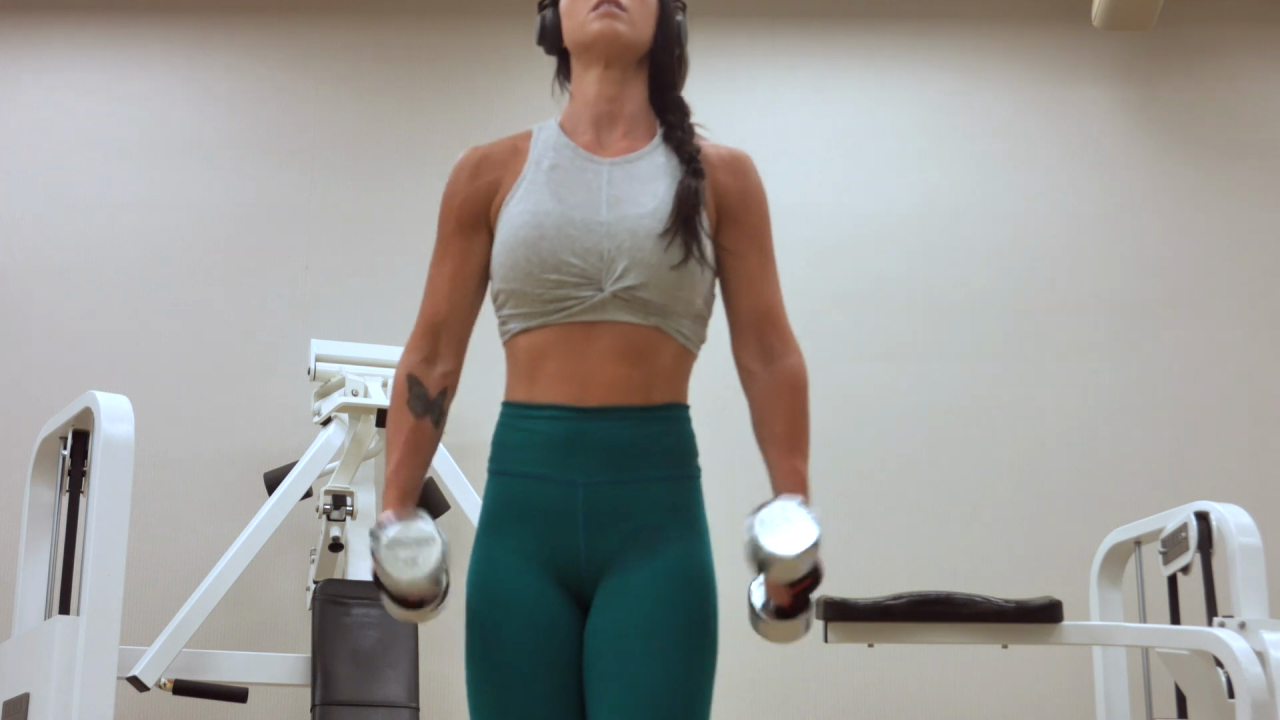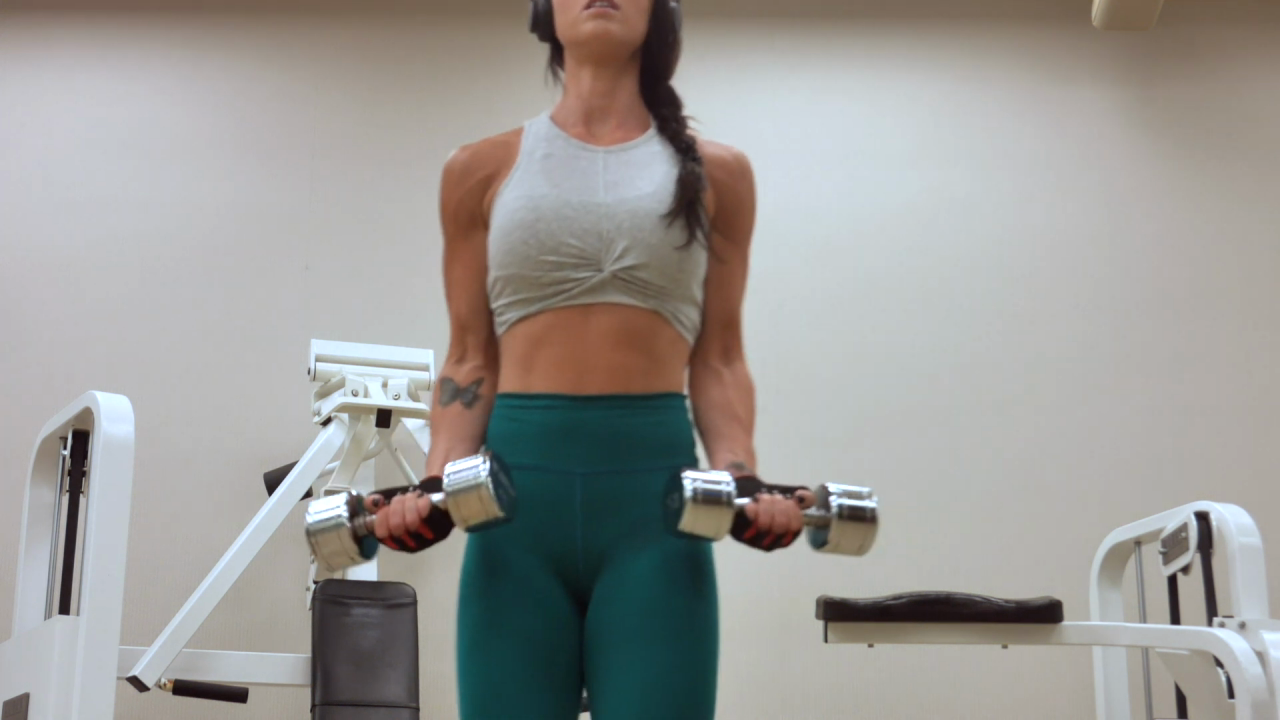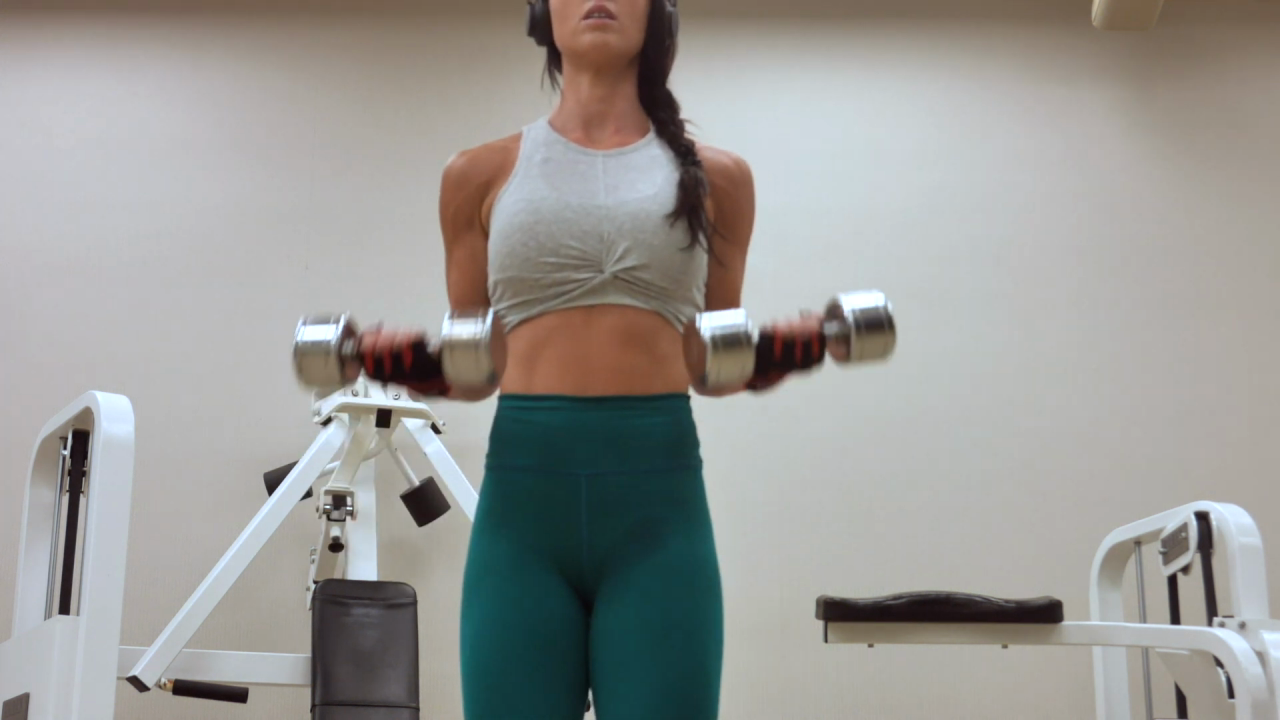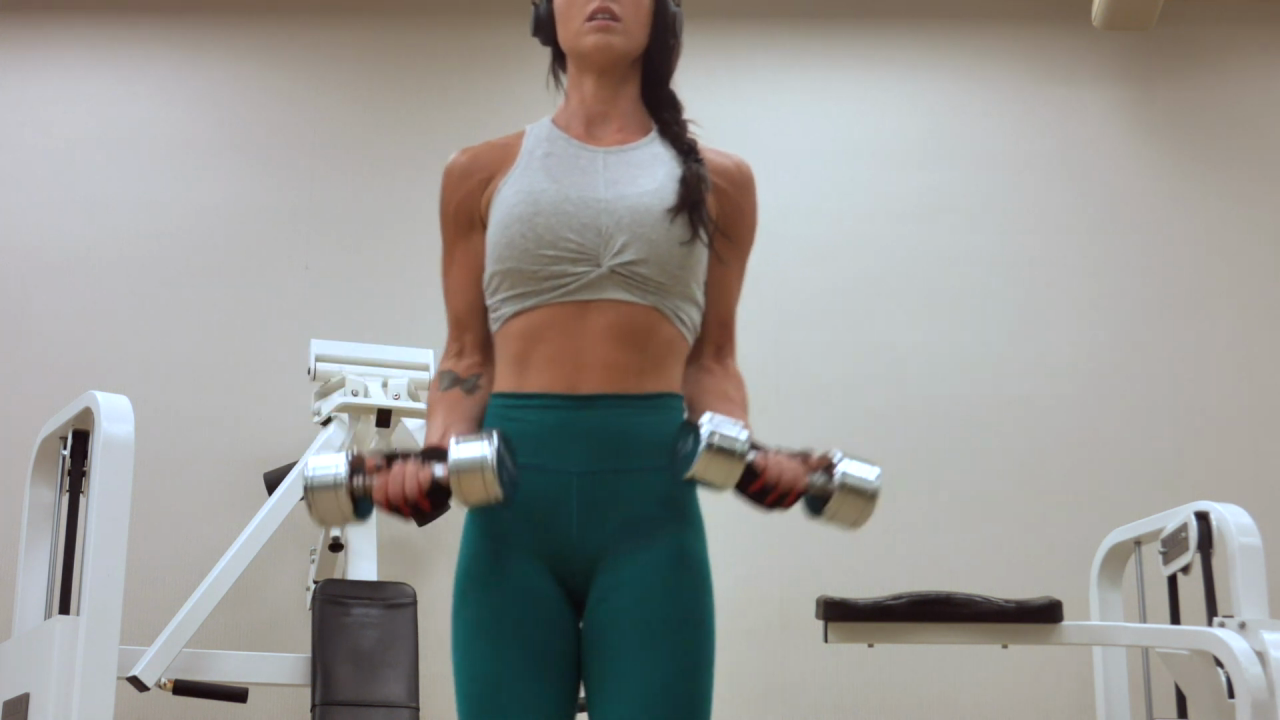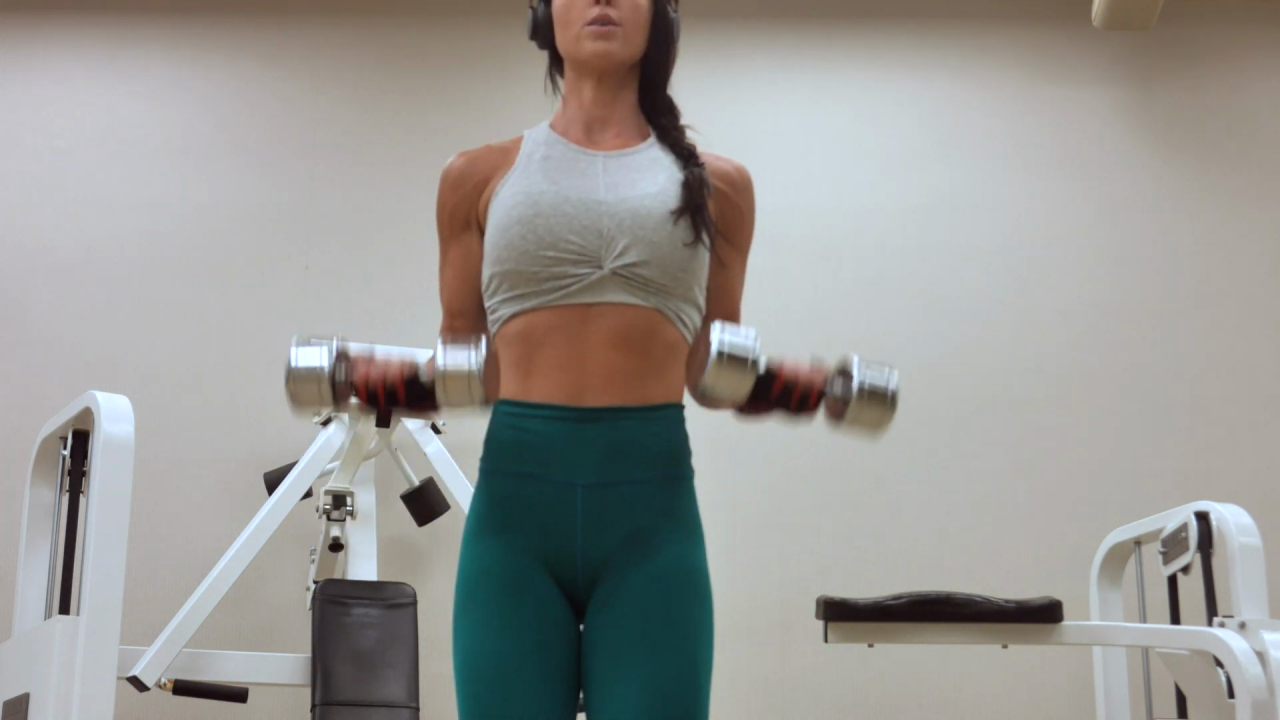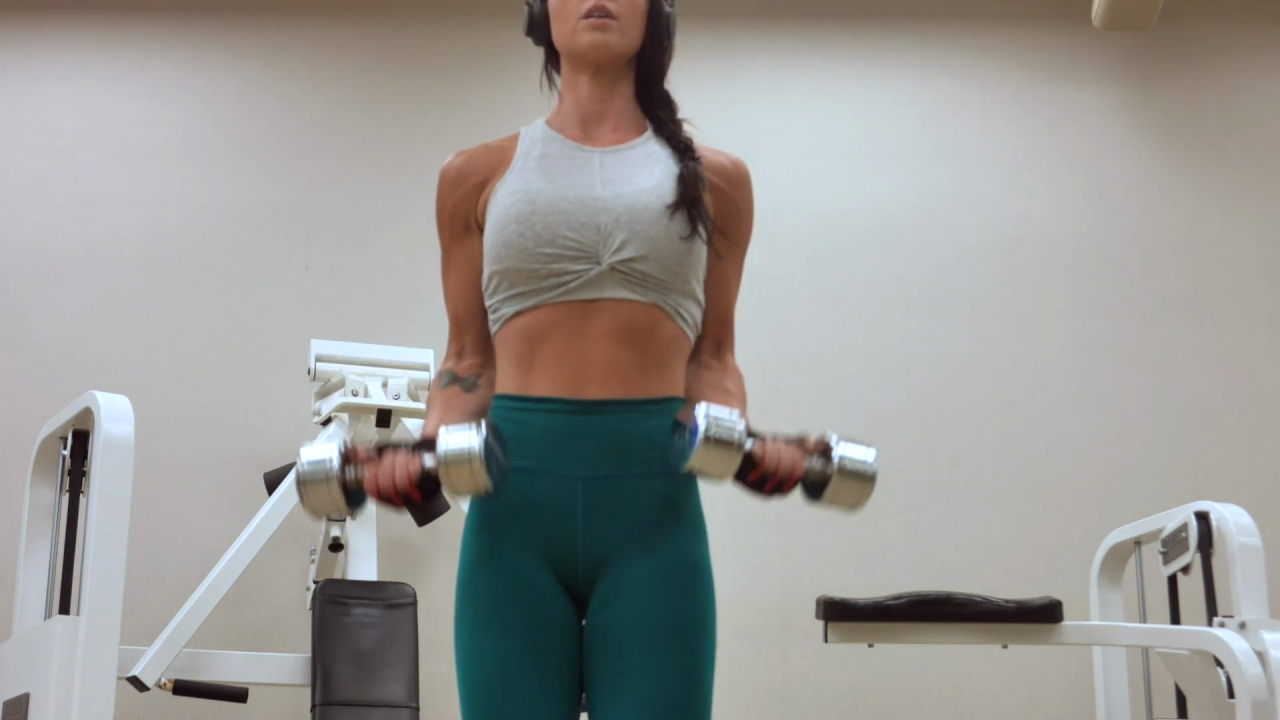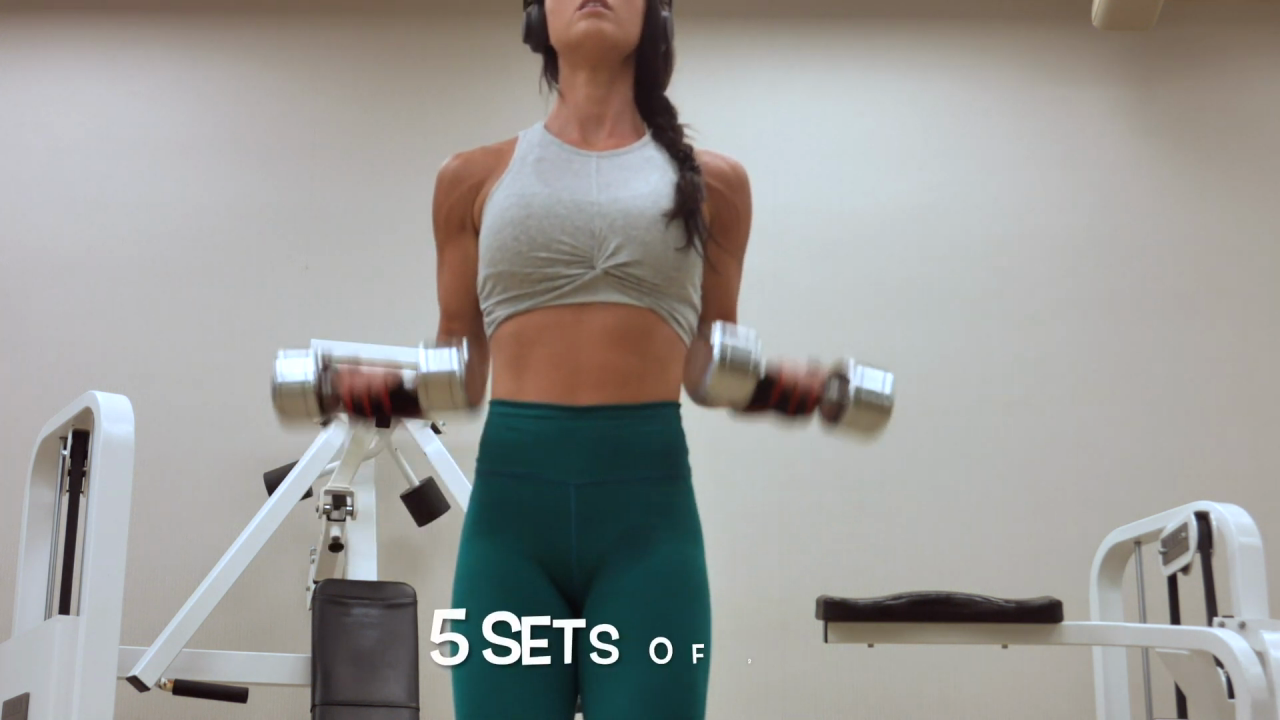
dt=0.7s
person 1, frame 1
left shoulder: (720, 176)
right shoulder: (490, 173)
left elbow: (768, 355)
right elbow: (432, 356)
right wrist: (397, 515)
left hip: (656, 507)
right hip: (523, 503)
person 1, frame 2
left shoulder: (715, 173)
right shoulder: (481, 170)
left elbow: (718, 360)
right elbow: (471, 359)
left wrist: (742, 479)
right wrist: (436, 481)
left hip: (653, 495)
right hip: (519, 493)
person 1, frame 3
left shoulder: (715, 177)
right shoulder: (481, 174)
left wrist: (764, 360)
right wrist: (425, 366)
left hip: (659, 499)
right hip: (523, 495)
person 1, frame 4
left shoulder: (718, 180)
right shoulder: (481, 172)
left elbow: (711, 358)
right elbow: (468, 353)
right wrist: (439, 456)
left hip: (652, 494)
right hip: (516, 492)
person 1, frame 5
left shoulder: (715, 183)
right shoulder: (479, 176)
right elbow: (463, 351)
left wrist: (758, 388)
right wrist: (417, 383)
left hip: (651, 504)
right hip: (516, 495)
person 1, frame 6
left shoulder: (713, 177)
right shoulder: (477, 175)
left elbow: (711, 355)
right elbow: (469, 355)
right wrist: (430, 449)
left hip: (654, 497)
right hip: (517, 492)
person 1, frame 7
left shoulder: (713, 182)
right shoulder: (477, 176)
right elbow: (462, 351)
left wrist: (768, 385)
left hip: (651, 500)
right hip: (516, 492)
